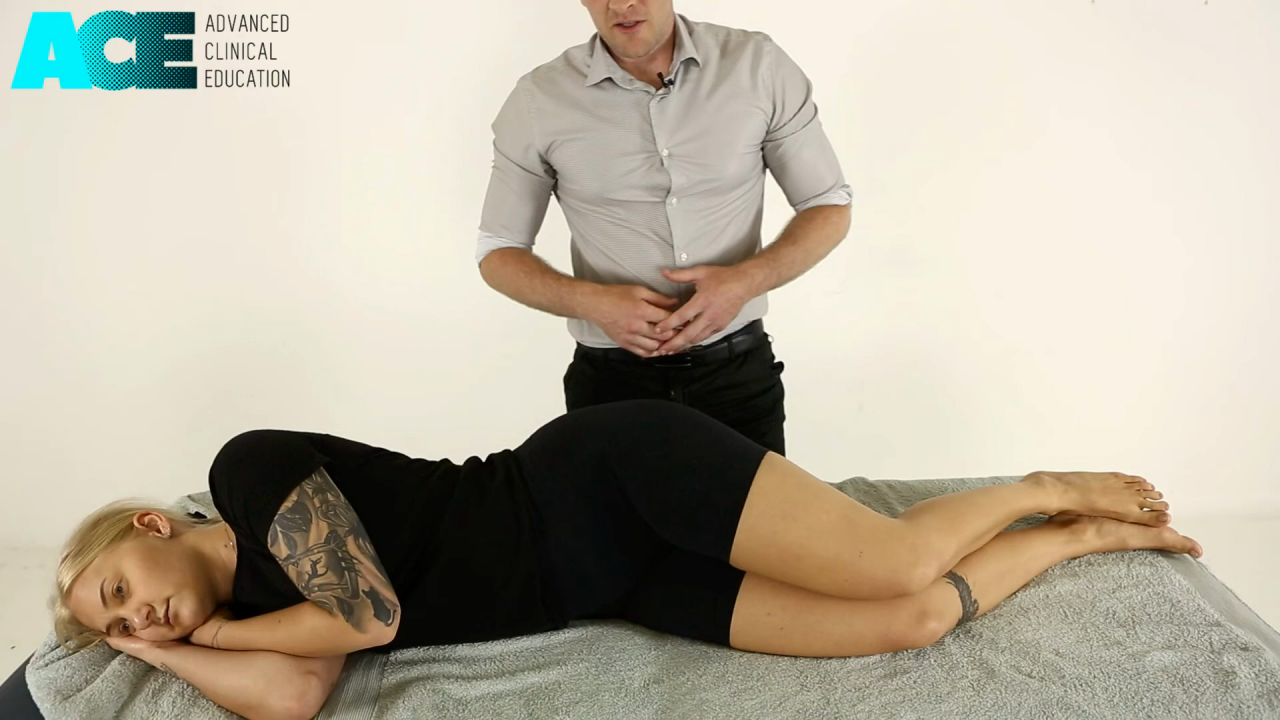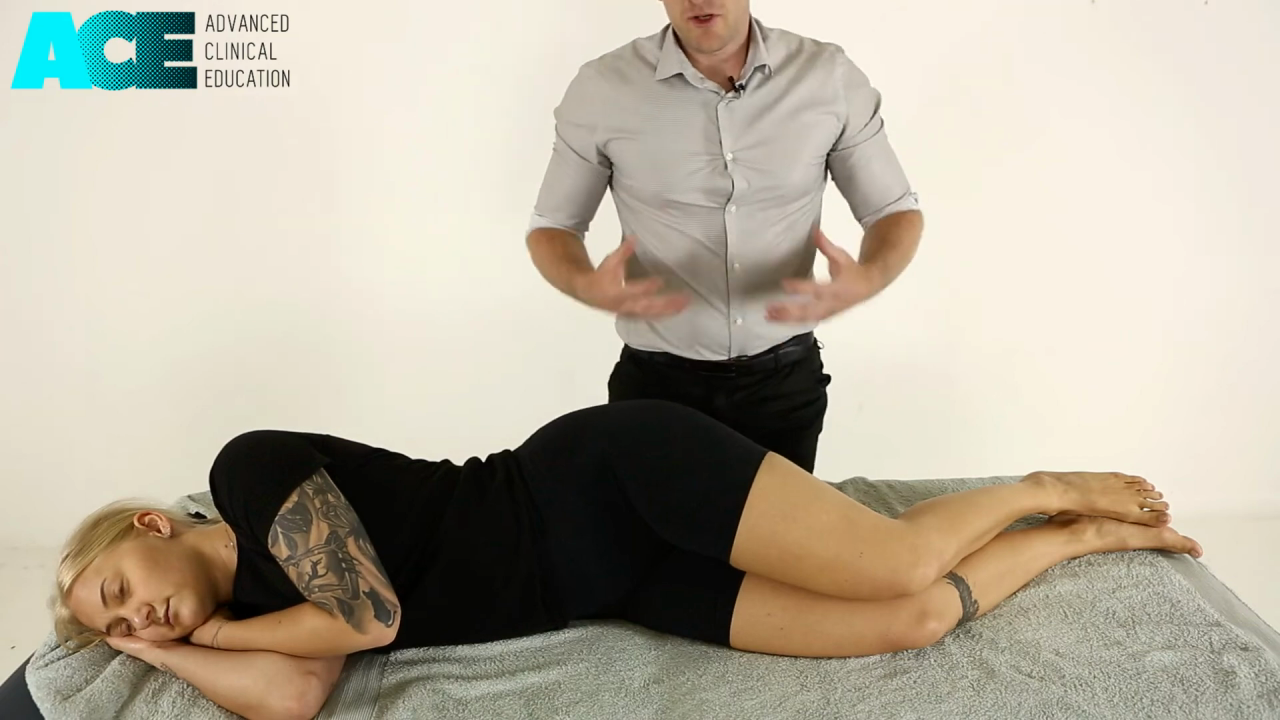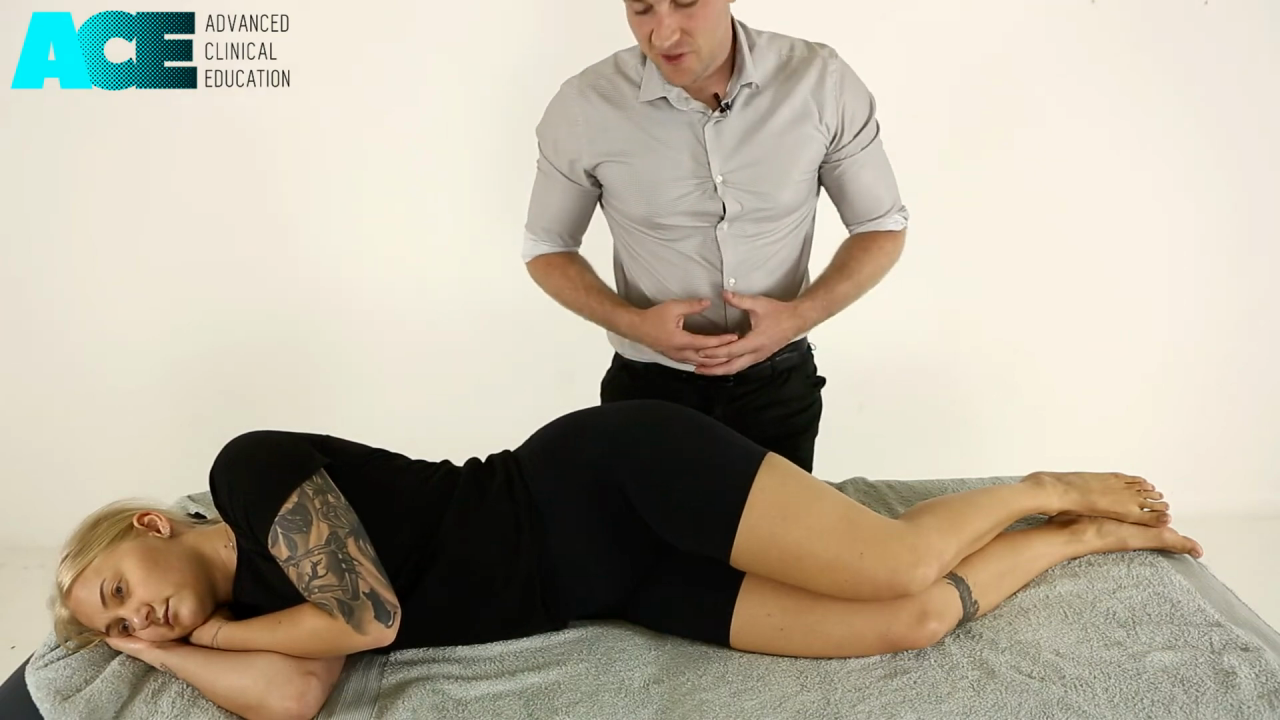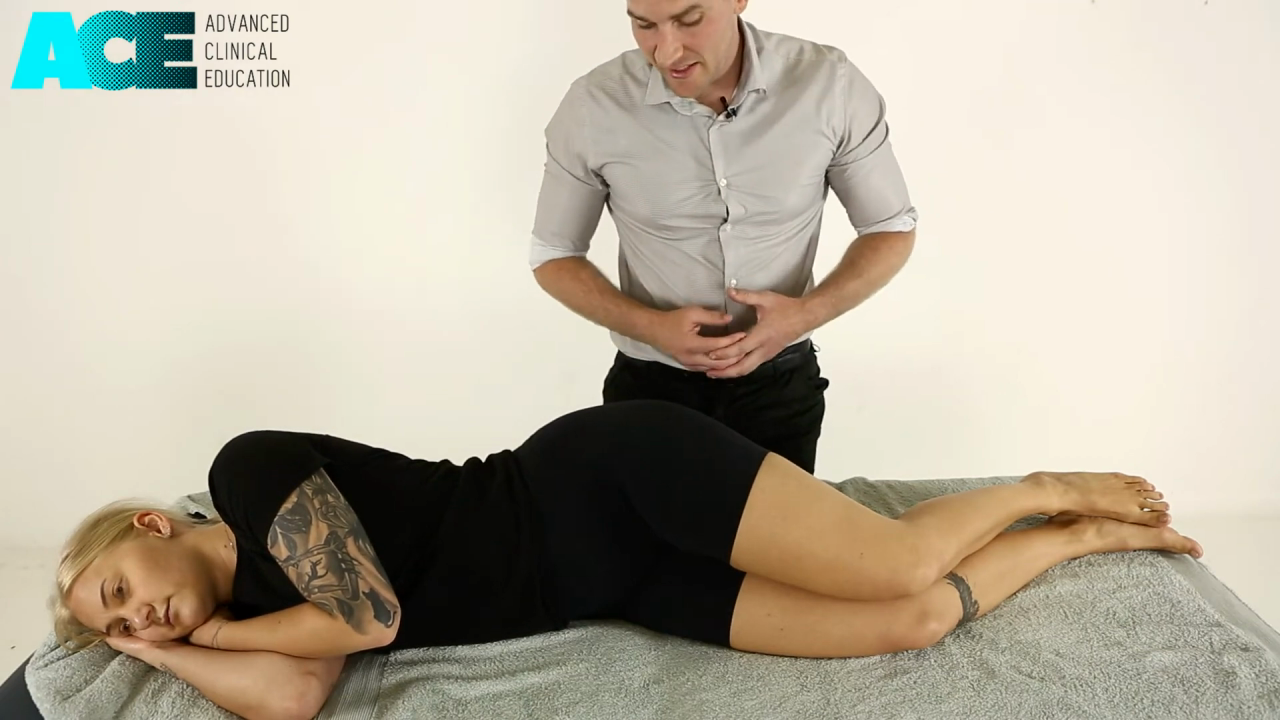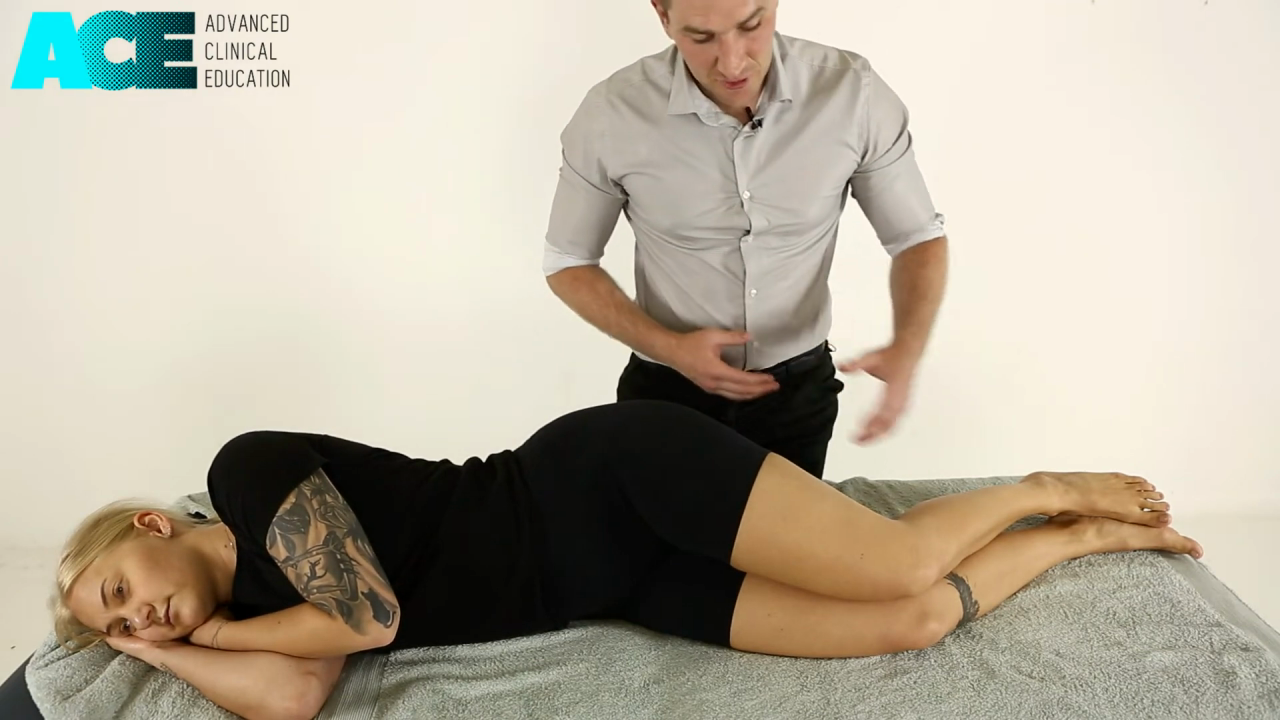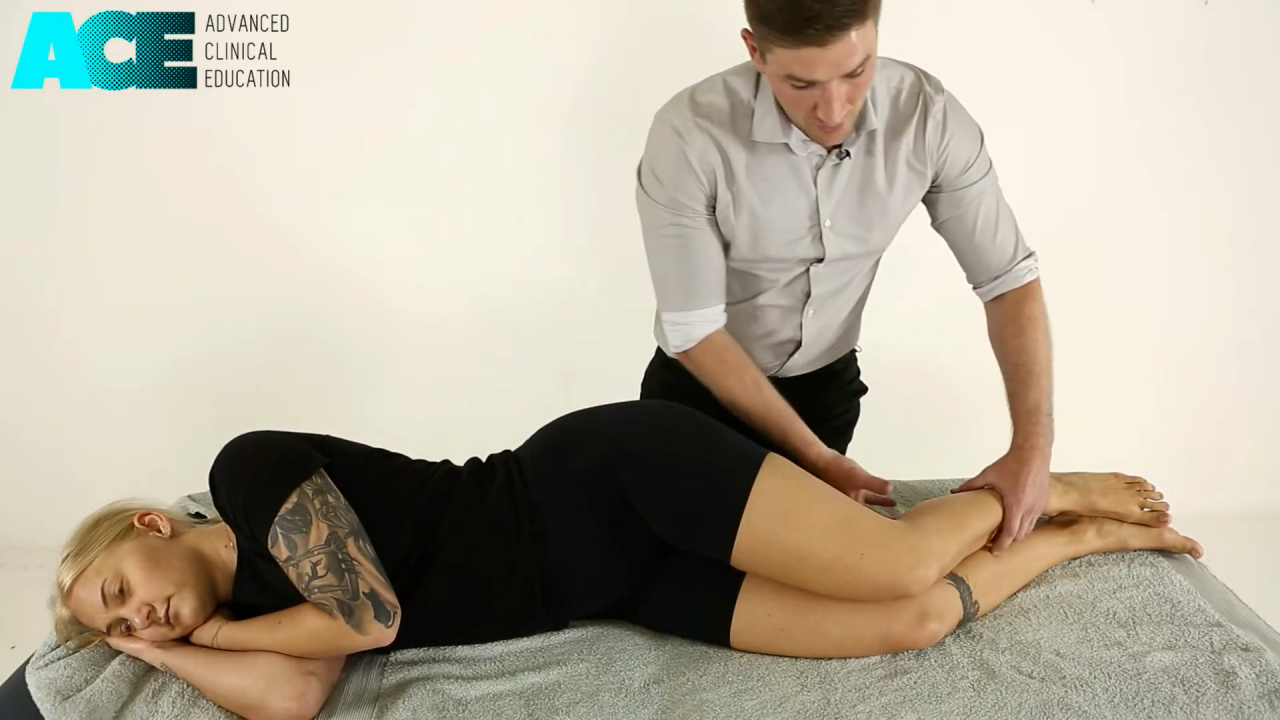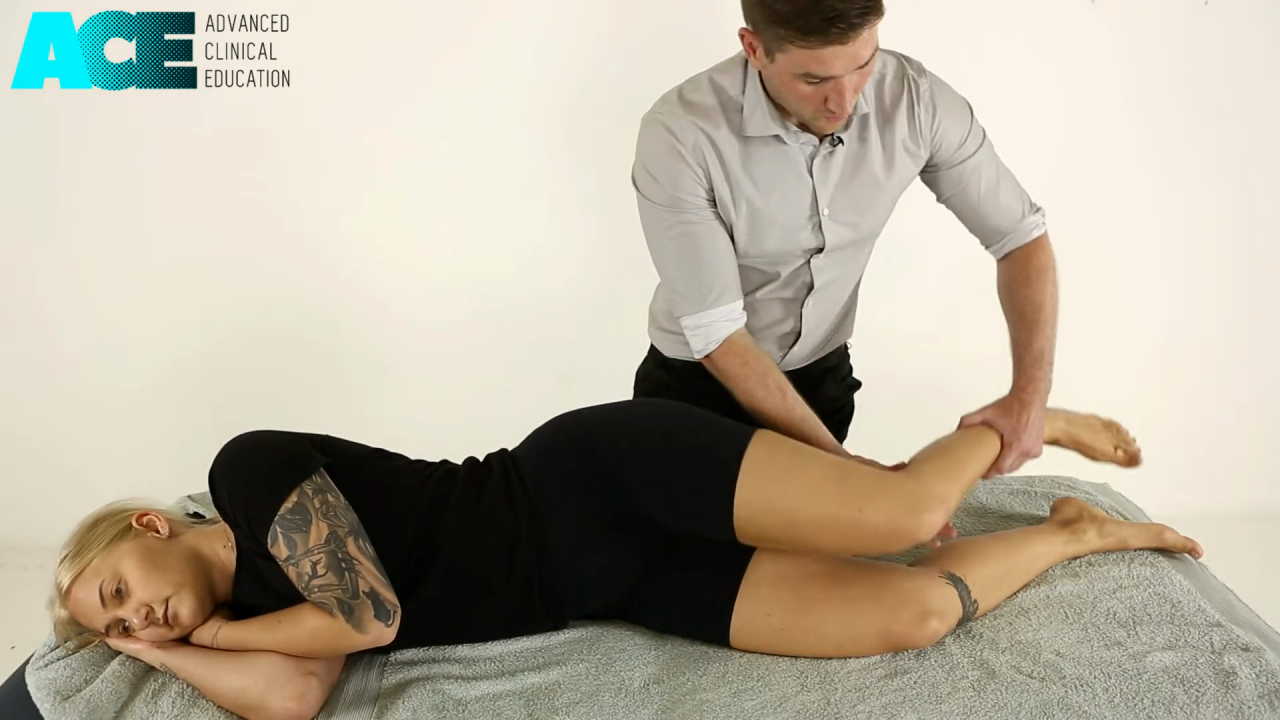
dt=0.7s
person 1, frame 1
left shoulder: (252, 471)
right shoulder: (263, 604)
left elbow: (374, 612)
left wrist: (213, 624)
left hip: (616, 475)
right hip: (622, 586)
left knee: (901, 566)
right knee: (910, 619)
left ankle: (1049, 489)
right ankle: (1085, 537)
person 1, frame 2
left shoulder: (252, 469)
right shoulder: (265, 604)
left elbow: (374, 613)
left wrist: (209, 626)
left hip: (611, 470)
right hip: (621, 587)
left knee: (900, 567)
right knee: (910, 618)
left ankle: (1050, 487)
right ankle: (1085, 535)
person 1, frame 3
left shoulder: (251, 471)
right shoulder: (262, 605)
left elbow: (373, 613)
left wrist: (213, 625)
left hip: (612, 475)
right hip: (622, 590)
left knee: (900, 565)
right knee: (909, 620)
left ankle: (1049, 489)
right ankle: (1083, 537)
person 1, frame 4
left shoulder: (249, 470)
right shoulder: (263, 602)
left elbow: (375, 615)
left wrist: (226, 621)
left hip: (612, 477)
right hip: (624, 587)
left knee: (900, 572)
right knee: (912, 621)
left ankle: (1049, 491)
right ankle: (1084, 539)
person 1, frame 5
left shoulder: (247, 472)
right shoulder: (260, 602)
left elbow: (372, 616)
left wrist: (224, 620)
left hip: (611, 478)
right hip: (622, 588)
left knee: (898, 570)
right knee: (911, 622)
left ankle: (1048, 491)
right ankle: (1084, 539)
person 1, frame 6
left shoulder: (250, 470)
right shoulder: (263, 607)
left elbow: (374, 615)
left wrist: (219, 627)
left hip: (610, 474)
right hip: (619, 587)
left knee: (901, 572)
right knee: (914, 620)
left ankle: (1041, 489)
right ankle: (1077, 538)
person 1, frame 7
left shoulder: (249, 470)
right shoulder: (257, 610)
left elbow: (373, 616)
left wrist: (213, 628)
left hip: (602, 479)
right hip: (618, 588)
left knee: (900, 513)
right knee: (912, 614)
left ankle: (1023, 414)
right ankle: (1076, 531)
person 2, frame 1
left shoulder: (759, 66)
right shoulder: (538, 101)
left elbow: (829, 208)
right elbow: (497, 253)
left wrist: (748, 280)
right wrist: (590, 302)
left hip: (739, 369)
right hip: (611, 378)
person 2, frame 2
left shoulder: (829, 78)
right shoulder: (601, 88)
left elbow: (898, 212)
right elbow: (549, 230)
left wrist: (867, 281)
right wrist: (589, 287)
left hip: (785, 379)
right hip: (657, 381)
person 2, frame 3
left shoulder: (822, 82)
right shoulder: (584, 106)
left elbow: (883, 228)
right elbow: (546, 249)
left wrist: (799, 316)
right wrist: (634, 324)
left hip: (780, 383)
right hip: (649, 387)
person 2, frame 4
left shoulder: (829, 85)
right shoulder: (592, 106)
left elbow: (892, 228)
right elbow: (553, 256)
left wrist: (807, 313)
right wrist: (650, 327)
left hip: (782, 384)
right hip: (652, 387)
person 2, frame 5
left shoulder: (852, 93)
right shoulder: (610, 115)
left elbow: (918, 236)
right elbow: (567, 263)
left wrist: (907, 351)
right wrist: (669, 349)
left hip: (798, 389)
right hip: (667, 391)
person 2, frame 6
left shoulder: (928, 115)
right shoulder: (689, 134)
left elbow: (1010, 279)
right elbow: (692, 331)
left wrist: (1033, 447)
right wrist: (814, 458)
left hip: (826, 385)
right hip: (701, 390)
person 2, frame 7
left shoulder: (915, 99)
right shoulder: (678, 136)
left elbow: (1023, 235)
right elbow: (716, 336)
left wrist: (1030, 394)
left hip: (822, 376)
right hip: (697, 384)
